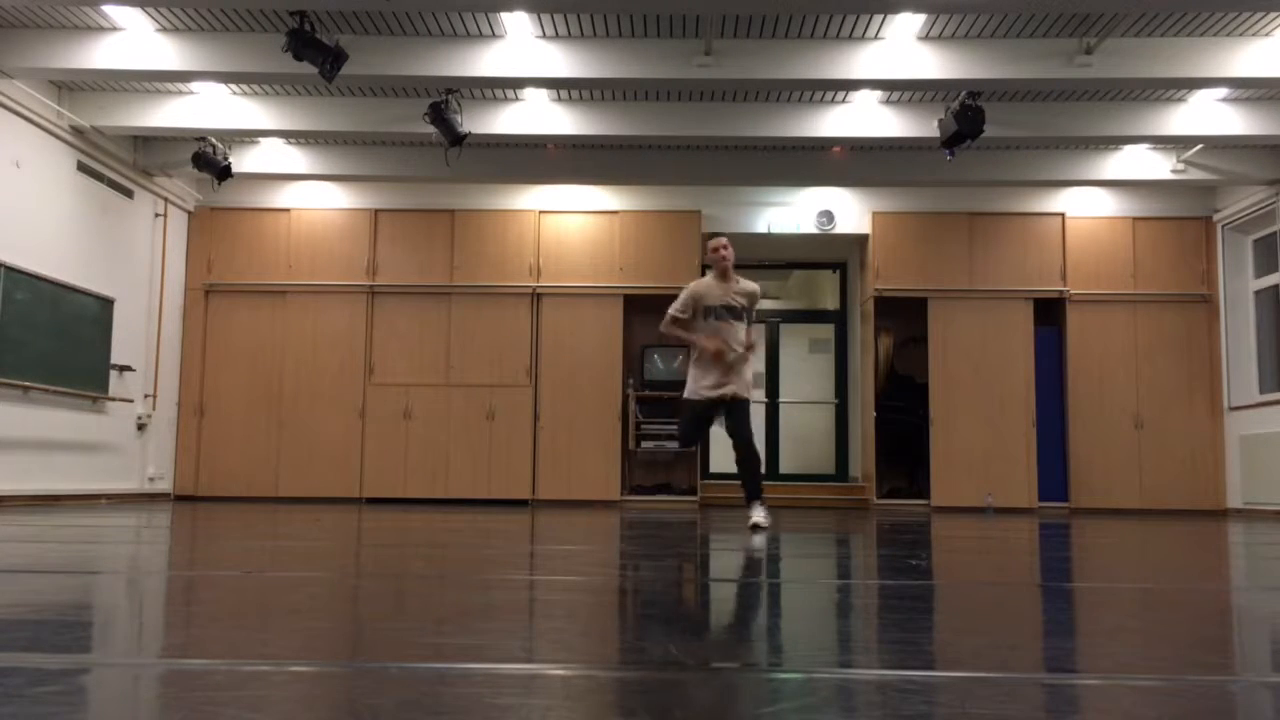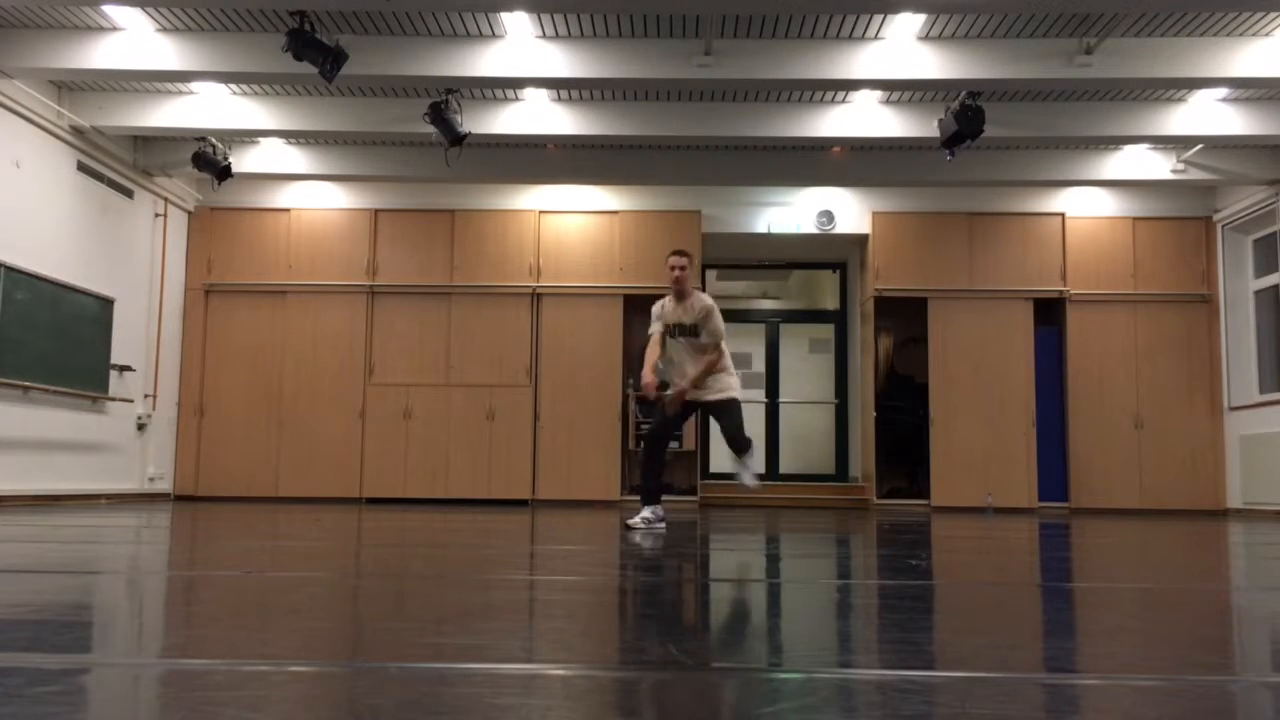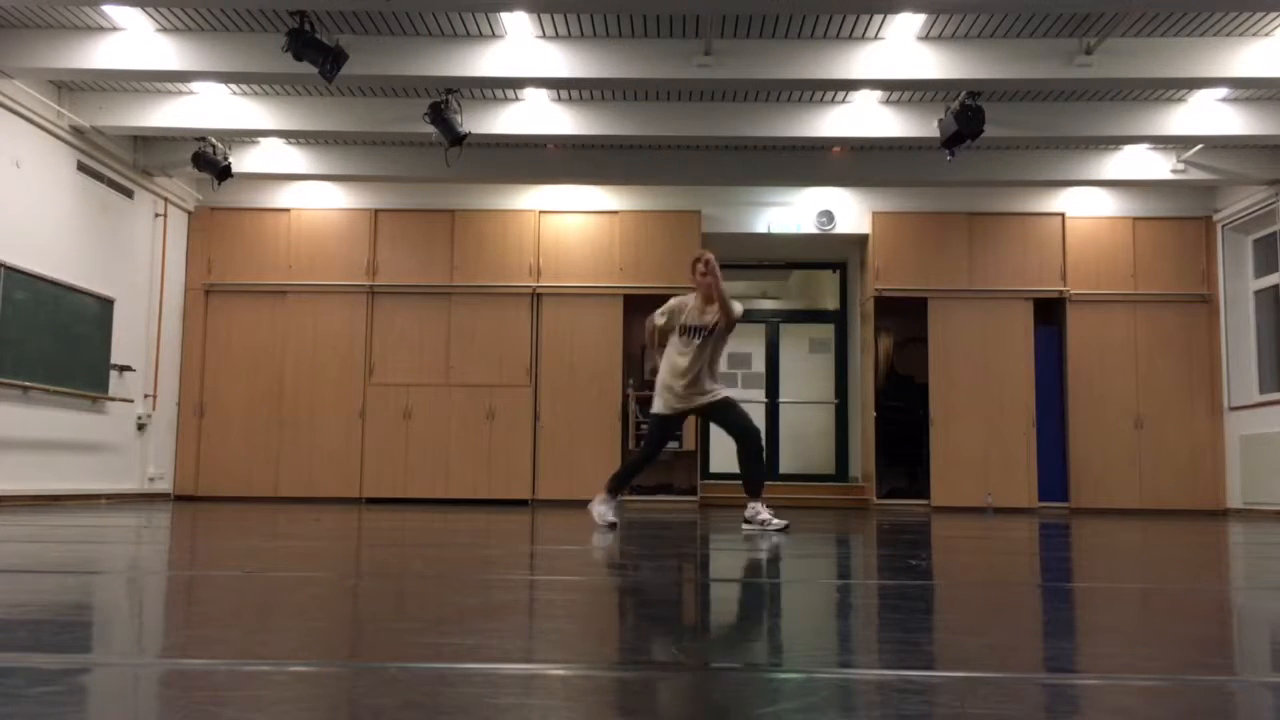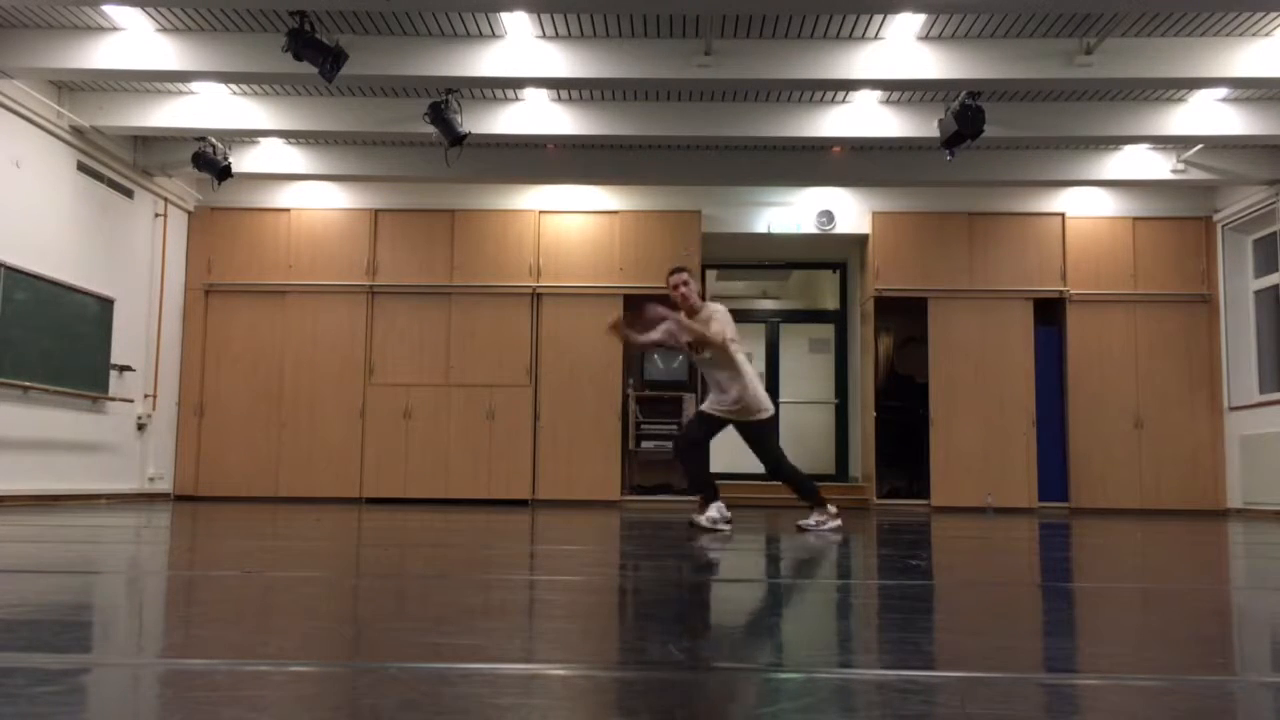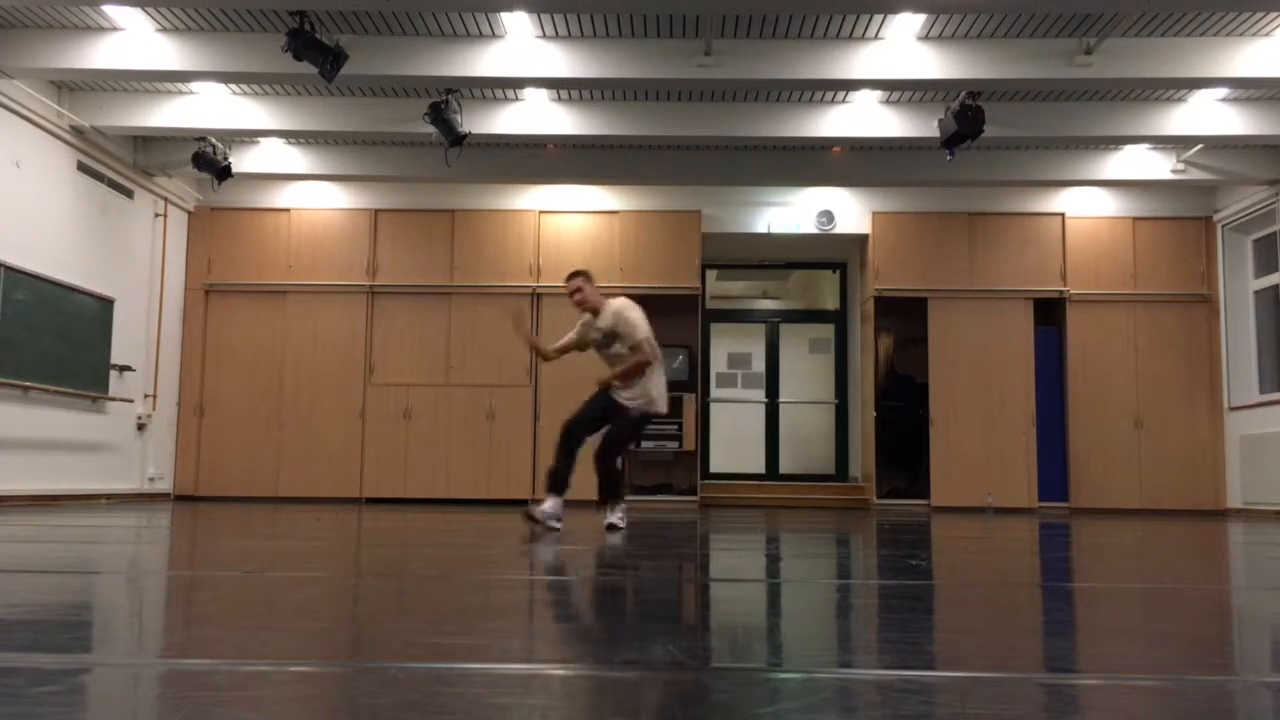
dt=0.4s
person 1, frame 1
left shoulder: (751, 290)
right shoulder: (697, 289)
right elbow: (667, 327)
left wrist: (751, 340)
right wrist: (701, 342)
left hip: (737, 379)
right hip: (703, 377)
left knee: (742, 439)
right knee: (688, 439)
left ankle: (755, 505)
person 1, frame 2
left shoulder: (705, 304)
right shoulder: (659, 308)
left elbow: (715, 354)
right elbow: (654, 344)
left wrist: (687, 386)
right wrist: (647, 372)
left hip: (717, 384)
right hip: (680, 387)
left knee: (735, 438)
right knee: (654, 441)
left ankle: (742, 455)
right ankle: (651, 509)
person 1, frame 3
left shoulder: (731, 310)
right shoulder: (678, 305)
left elbow: (725, 313)
right elbow: (652, 325)
left wrist: (716, 283)
right wrist: (662, 356)
left hip: (709, 392)
right hip: (671, 395)
left knee: (750, 435)
right knee: (648, 453)
left ankle: (755, 509)
right ankle: (606, 498)
person 1, frame 4
left shoulder: (716, 313)
right shoulder: (674, 327)
left elbow: (716, 342)
right elbow: (638, 342)
left wrist: (673, 317)
right wrist: (622, 330)
left hip: (749, 403)
right hip: (717, 402)
left knee: (775, 463)
right knee: (686, 445)
left ankle: (824, 511)
right ankle: (713, 506)
person 1, frame 5
left shoulder: (623, 310)
right shoulder: (585, 327)
left elbow: (648, 356)
right elbow: (548, 354)
left wrist: (612, 376)
right wrist: (527, 335)
left hip: (643, 396)
right hip: (614, 391)
left knee: (605, 455)
right knee: (570, 431)
left ankle: (615, 508)
right ankle: (553, 505)
